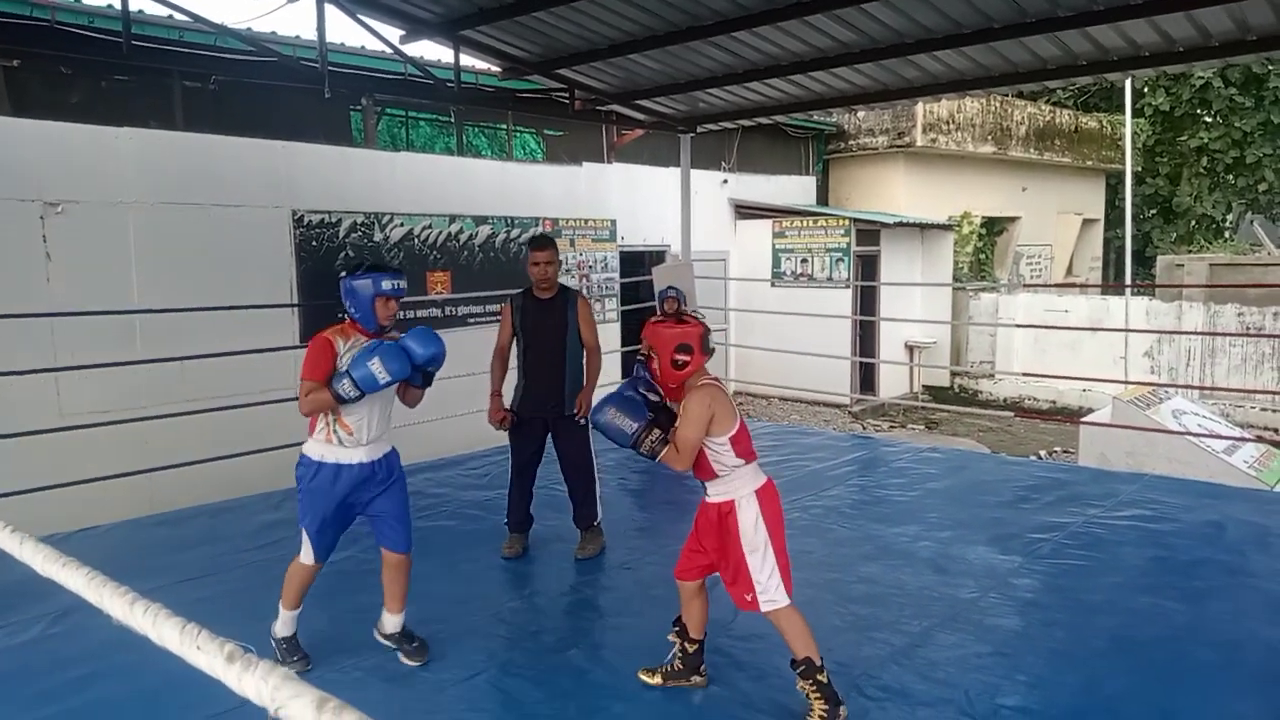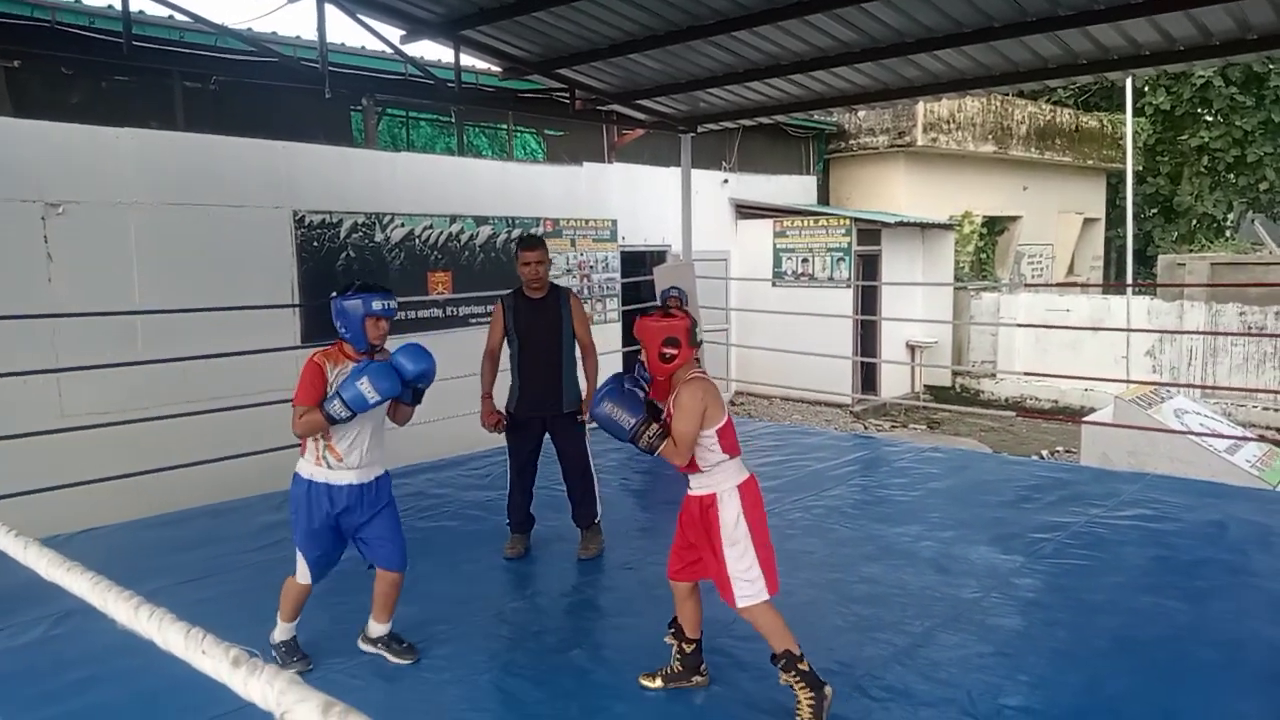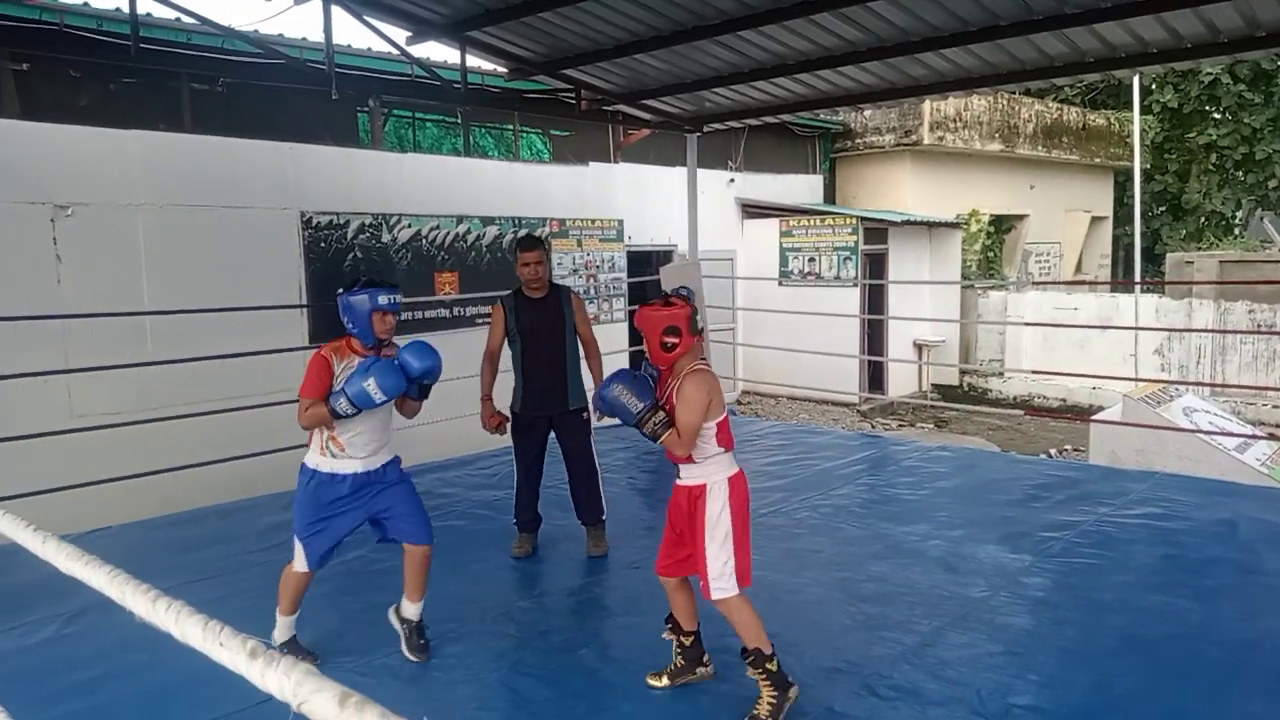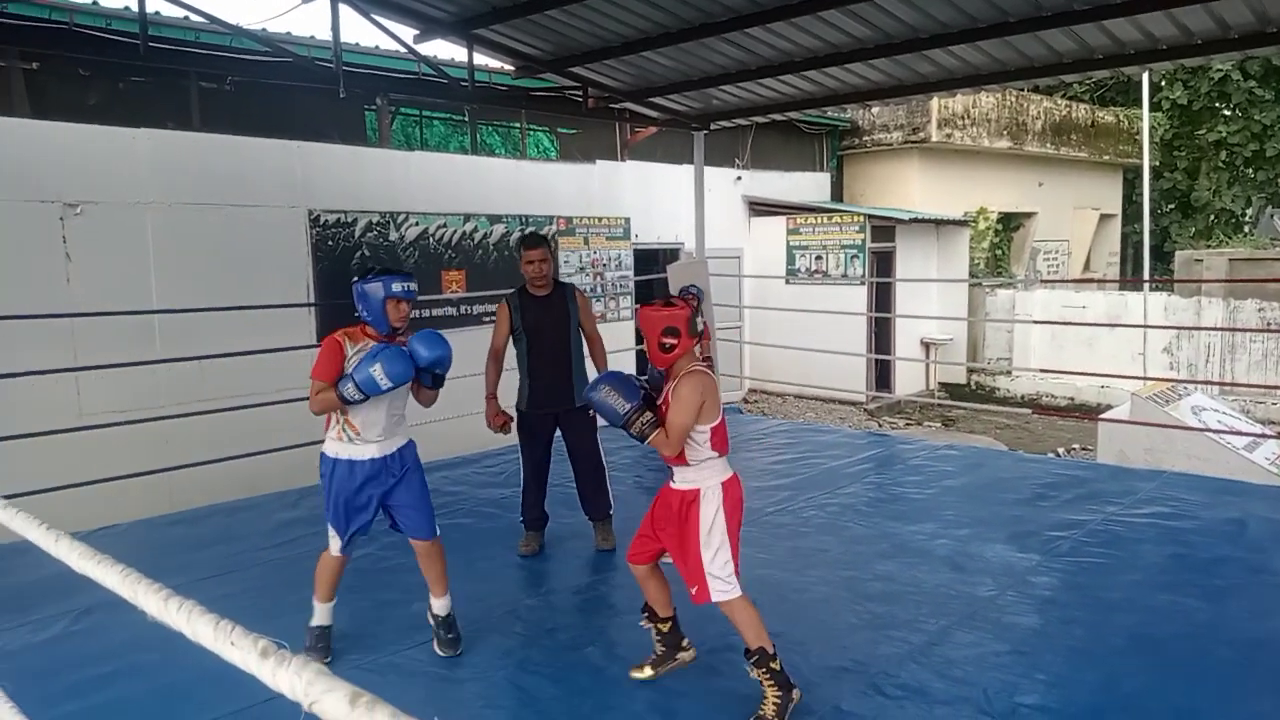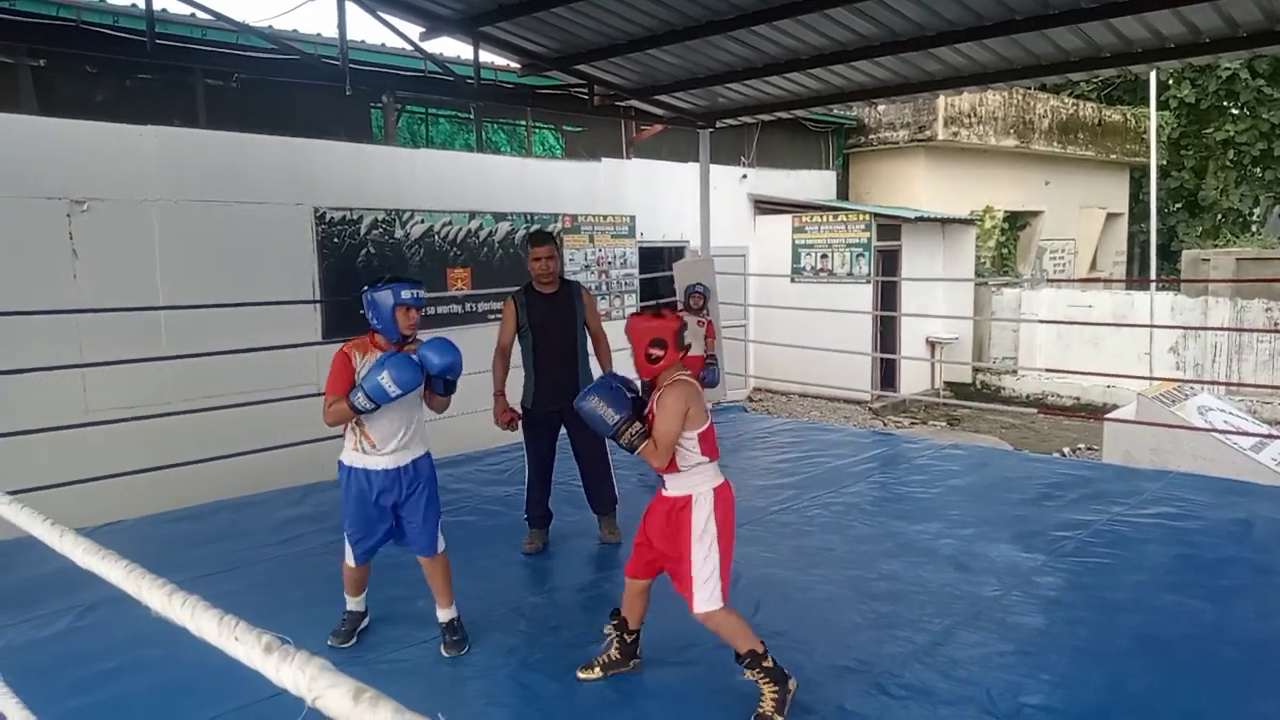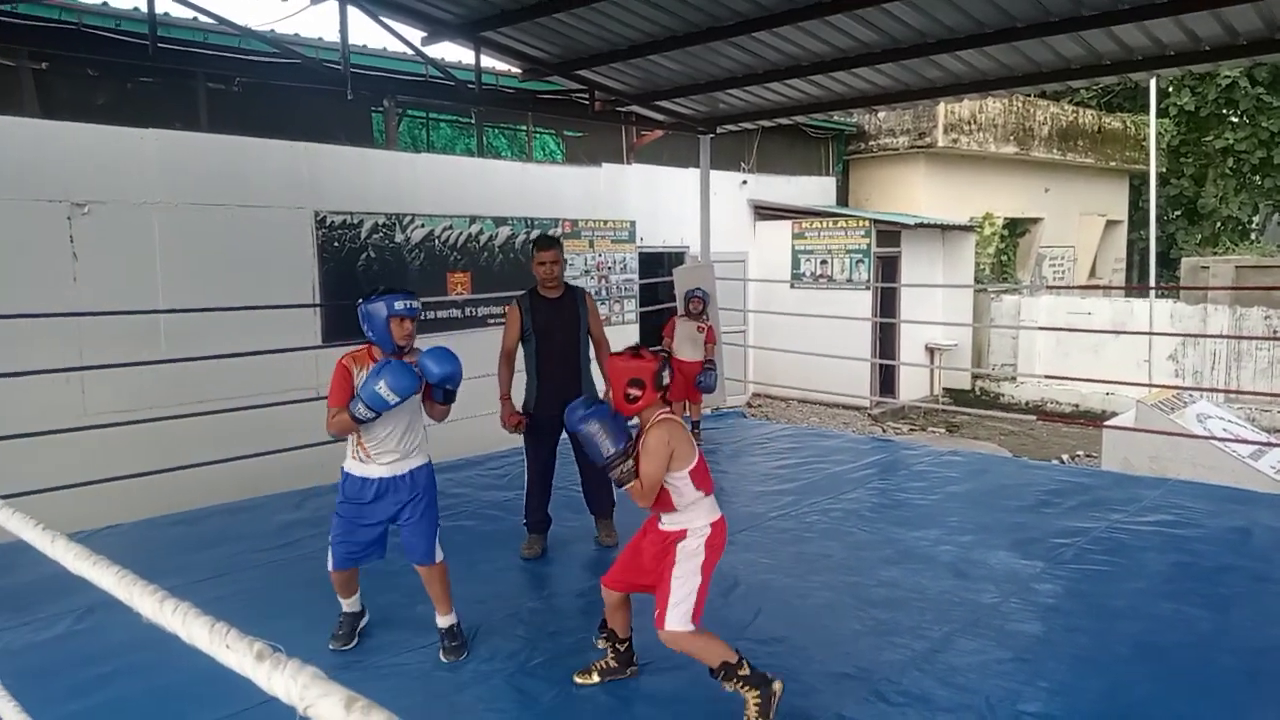
dt=0.1s
person 1, frame 1
left shoulder: (701, 397)
right shoulder: (695, 391)
left elbow: (681, 460)
right elbow: (686, 438)
left wrist: (639, 430)
right wrist: (656, 411)
left hip: (746, 503)
right hip: (718, 501)
left knee: (772, 603)
right knee: (688, 579)
right ankle: (689, 665)
person 1, frame 2
left shoulder: (692, 390)
right shoulder: (683, 385)
left elbow: (678, 454)
right elbow: (678, 433)
left wrist: (636, 424)
right wrist: (646, 409)
left hip: (728, 499)
right hip: (701, 497)
left knee: (749, 601)
right knee: (681, 580)
right ankle: (689, 665)
person 1, frame 3
left shoulder: (696, 382)
right shoulder: (678, 376)
left elbow: (681, 445)
right elbow: (675, 424)
left wrist: (643, 412)
right wrist: (649, 399)
left hip: (715, 491)
right hip: (690, 488)
left knee: (723, 592)
right knee: (670, 573)
left ankle: (775, 684)
right ankle: (691, 659)
person 1, frame 4
left shoulder: (692, 382)
right shoulder: (679, 376)
left elbow: (670, 446)
right elbow: (667, 426)
left wrist: (631, 412)
right wrist: (642, 402)
left hip: (709, 495)
right hip: (682, 489)
left knee: (725, 593)
right knee: (640, 561)
left ankle: (778, 684)
right ankle: (672, 644)
person 1, frame 5
left shoulder: (676, 393)
right shoulder: (665, 387)
left elbow: (657, 456)
right elbow: (654, 436)
left wrist: (621, 422)
right wrist: (624, 404)
left hip: (700, 503)
right hip: (673, 497)
left knee: (706, 609)
right knee: (636, 576)
left ankle: (773, 682)
right ankle: (623, 651)
person 1, frame 6
left shoulder: (661, 432)
right shoulder: (654, 424)
left elbow: (644, 495)
right elbow: (645, 470)
left wrist: (612, 455)
right wrist: (611, 435)
left hip: (695, 534)
right hip: (666, 527)
left knee: (674, 633)
right knee: (612, 589)
left ankle: (757, 687)
right ankle: (619, 659)
person 2, frame 1
left shoulder: (394, 344)
right shoulder: (329, 343)
left elbow: (409, 400)
right elbow: (307, 404)
left wrist: (423, 372)
right wrist: (356, 382)
left hip: (379, 462)
right hip: (327, 466)
left knee: (398, 547)
right knee: (312, 555)
left ankle: (393, 628)
right ankle: (283, 633)
person 2, frame 2
left shoulder: (386, 362)
right shoulder: (320, 365)
left elbow: (399, 417)
right elbow: (301, 426)
left wrist: (413, 388)
right wrist: (347, 402)
left hip: (370, 483)
right hip: (320, 487)
left knee: (392, 566)
right knee: (308, 575)
left ankle: (377, 633)
right ankle: (282, 638)
person 2, frame 3
left shoulder: (393, 355)
right shoulder: (328, 358)
left elbow: (409, 411)
right elbow: (305, 417)
left wrist: (420, 384)
right wrist: (351, 398)
left hip: (380, 469)
right hip: (327, 475)
left knee: (419, 541)
right knee: (306, 561)
left ankle: (408, 615)
right ankle: (283, 637)
person 2, frame 4
left shoulder: (408, 345)
right shoulder: (340, 343)
left elbow: (426, 399)
right elbow: (317, 404)
left wrist: (434, 372)
right wrist: (359, 384)
left hip: (397, 457)
right hip: (346, 462)
left knee: (424, 536)
right knee: (336, 547)
left ankle: (441, 614)
right ankle: (320, 625)
person 2, frame 5
left shoulder: (420, 353)
right shoulder: (351, 354)
left elbow: (437, 405)
right elbow: (331, 415)
left wrist: (446, 378)
right wrist: (370, 394)
left hip: (412, 466)
right hip: (363, 471)
left knee: (429, 548)
right knee: (357, 555)
left ankle: (448, 618)
right ankle: (356, 610)
person 2, frame 6
left shoulder: (419, 362)
right shoulder: (351, 366)
left elbow: (437, 414)
right elbow: (334, 426)
left wrist: (446, 387)
right wrist: (370, 402)
left hip: (412, 476)
right hip: (362, 480)
left knee: (427, 557)
right knee: (341, 562)
left ankle: (448, 625)
right ankle: (352, 612)
person 3, frame 1
left shoulder: (576, 302)
right shoulder: (514, 305)
left elbow: (592, 350)
right elbow: (502, 351)
left wrist: (587, 390)
right wrist: (496, 395)
left hip: (569, 404)
right hip: (525, 405)
left knee: (579, 467)
right knee: (521, 469)
left ankle: (590, 529)
right ankle: (518, 530)
person 3, frame 2
left shoulder: (568, 301)
right shoulder: (505, 306)
left elbow: (587, 347)
right elbow: (492, 353)
left wrist: (591, 390)
right wrist: (486, 398)
left hip: (566, 404)
right hip: (521, 405)
left knee: (577, 466)
right knee: (520, 469)
left ankle: (590, 528)
right ankle: (519, 531)
person 3, frame 3
left shoulder: (569, 299)
right shoulder: (505, 307)
left elbow: (588, 342)
right elbow: (492, 354)
left wrist: (600, 386)
right wrist: (486, 400)
left hip: (571, 401)
right hip: (526, 405)
left knee: (582, 464)
right knee: (527, 468)
left ankle: (595, 527)
right ankle: (527, 530)
person 3, frame 4
left shoulder: (574, 296)
right shoulder: (510, 305)
left elbow: (593, 339)
right elbow: (496, 353)
right wrist: (491, 398)
left hip: (576, 399)
right hip: (532, 403)
left knee: (588, 461)
right knee: (533, 467)
left ankle: (602, 522)
right ankle: (533, 528)
person 3, frame 5
left shoulder: (579, 295)
right shoulder: (516, 302)
left elbow: (598, 337)
right elbow: (503, 350)
right wrist: (499, 396)
left hip: (581, 395)
right hip: (537, 400)
left knee: (594, 457)
right knee: (538, 464)
left ankle: (606, 517)
right ankle: (537, 526)
person 3, frame 6
left shoulder: (583, 300)
right shoulder: (520, 307)
left elbow: (599, 343)
right elbow: (508, 354)
right wrist: (505, 400)
left hip: (583, 401)
right hip: (539, 404)
left knee: (593, 462)
right knee: (538, 469)
left ankle: (604, 519)
right ankle: (536, 531)
